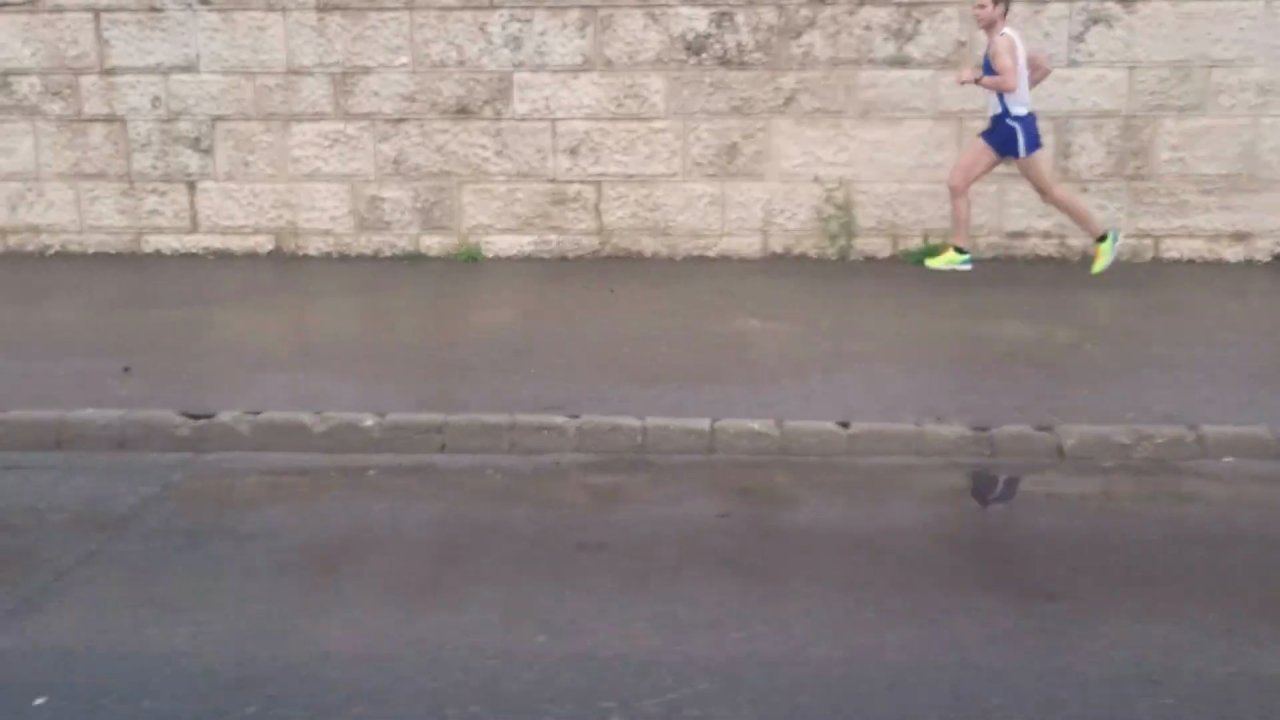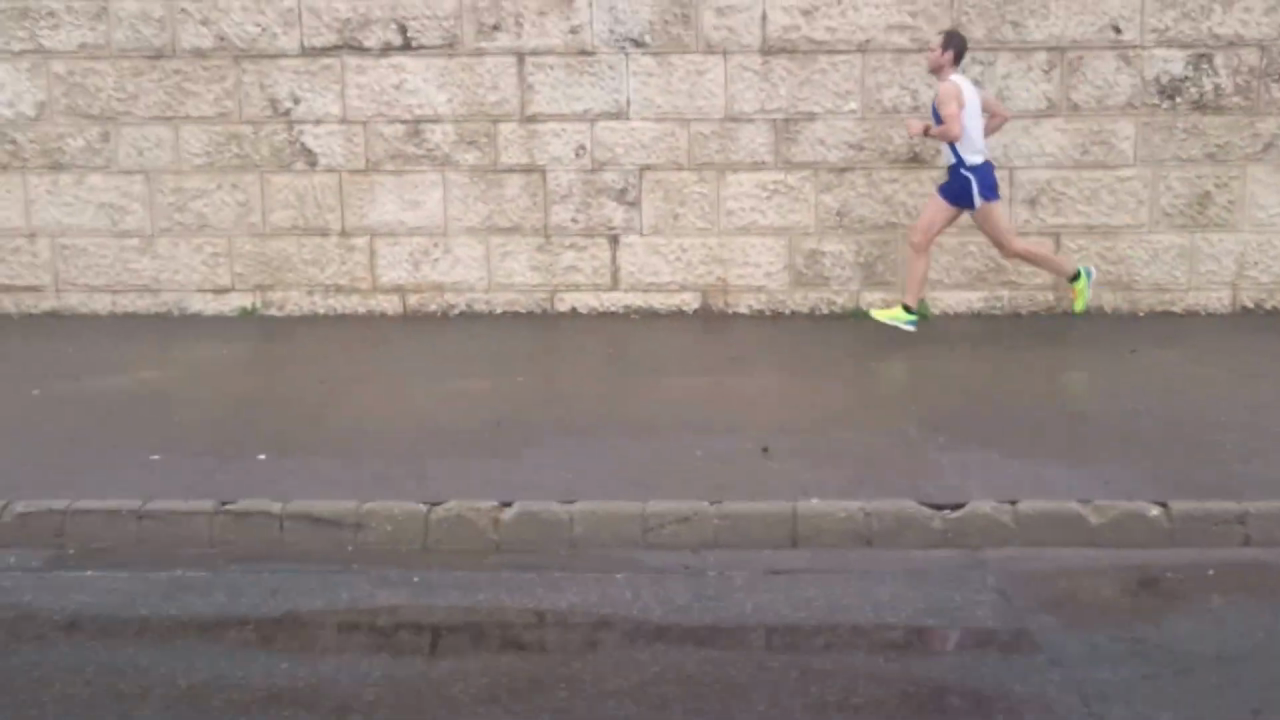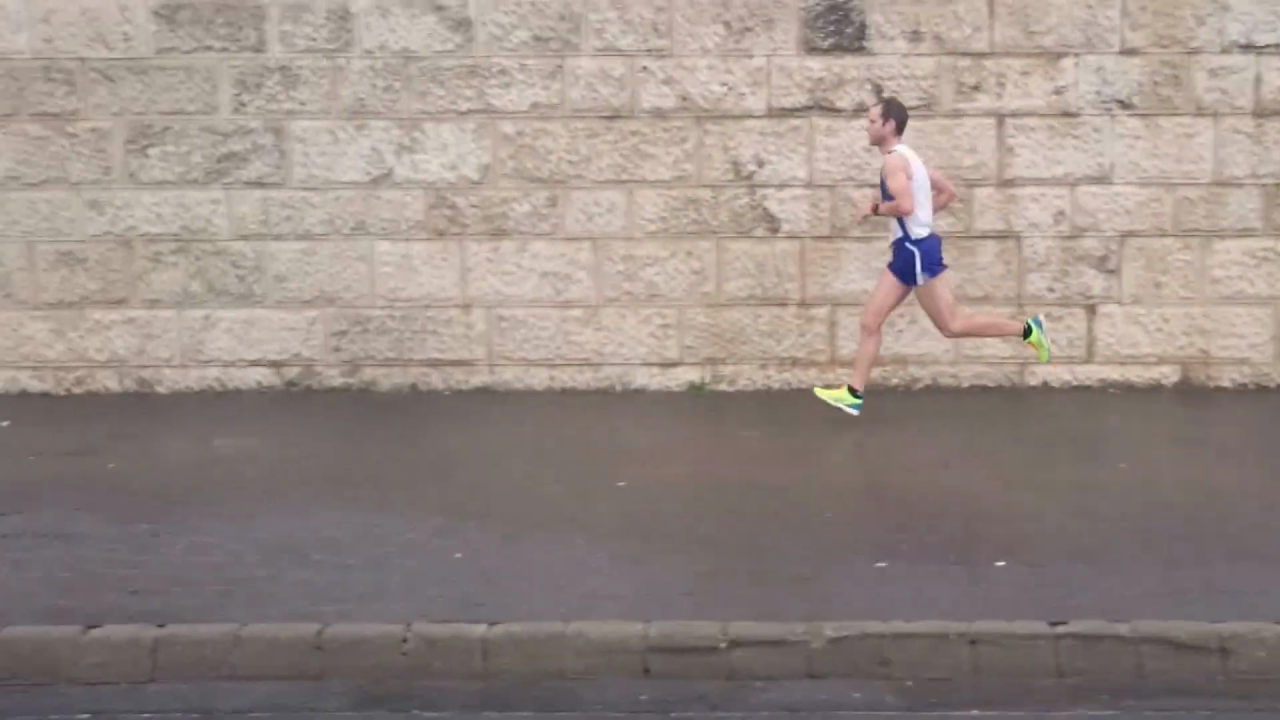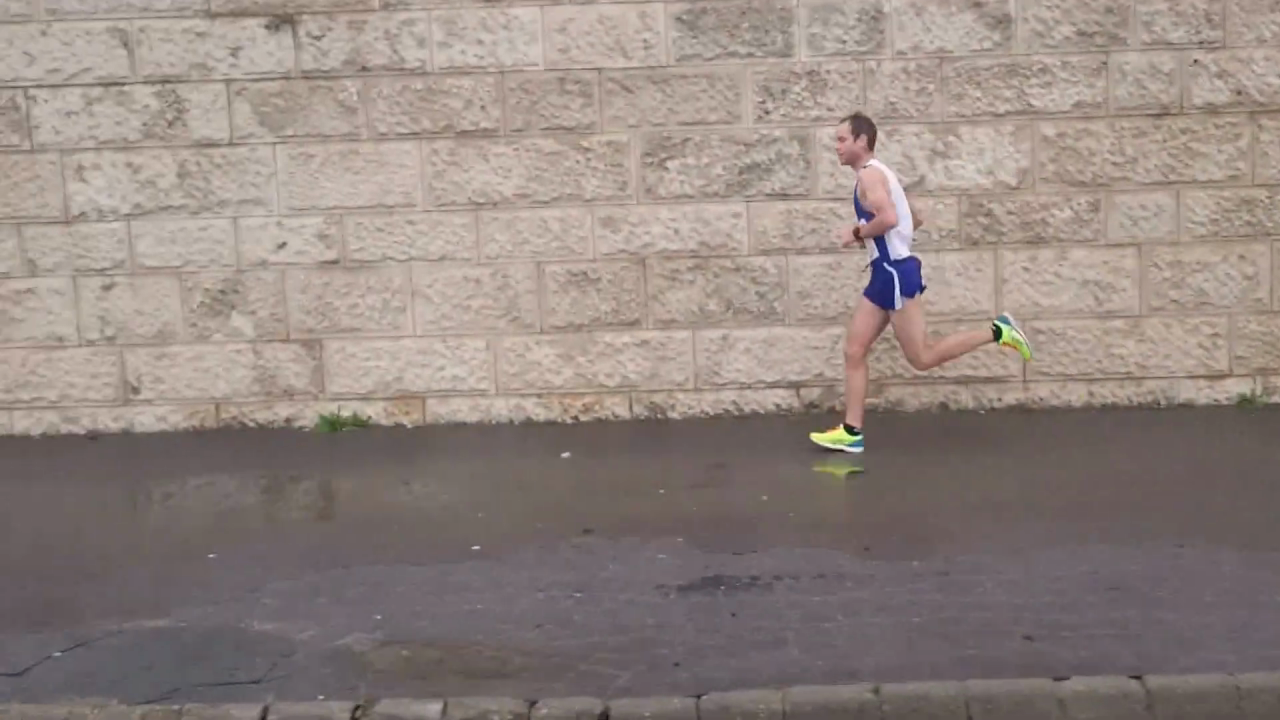
dt=0.7s
person 1, frame 1
left shoulder: (1002, 40)
right shoulder: (1004, 40)
left elbow: (1009, 83)
right elbow: (1043, 68)
left wrist: (974, 78)
left hip: (1014, 129)
right hip: (1000, 128)
left knee: (1049, 194)
right knee: (956, 181)
left ankle: (1103, 239)
right ankle: (959, 253)
person 1, frame 2
left shoulder: (947, 86)
right shoulder: (964, 86)
left elbow: (952, 131)
right elbow: (1003, 114)
left wrist: (924, 129)
left hip: (972, 177)
right hip: (961, 176)
left knee: (1007, 245)
right knee: (917, 238)
left ankle: (1076, 276)
right ankle: (906, 312)
person 1, frame 3
left shoulder: (893, 159)
right shoulder: (906, 157)
left elbow: (904, 205)
right elbow: (948, 191)
left wrist: (875, 209)
left hip: (917, 251)
right hip: (908, 250)
left knee: (951, 326)
right knee: (870, 320)
left ankle: (1026, 329)
right ankle: (853, 394)
person 1, frame 4
left shoulder: (869, 175)
right shoulder: (876, 176)
left elbow: (890, 219)
right elbow: (904, 220)
left wrist: (856, 233)
right wrist: (865, 238)
left hip: (897, 274)
right hip: (886, 273)
left knee: (922, 357)
right knee: (853, 353)
left ankle: (997, 332)
right ankle: (850, 432)
